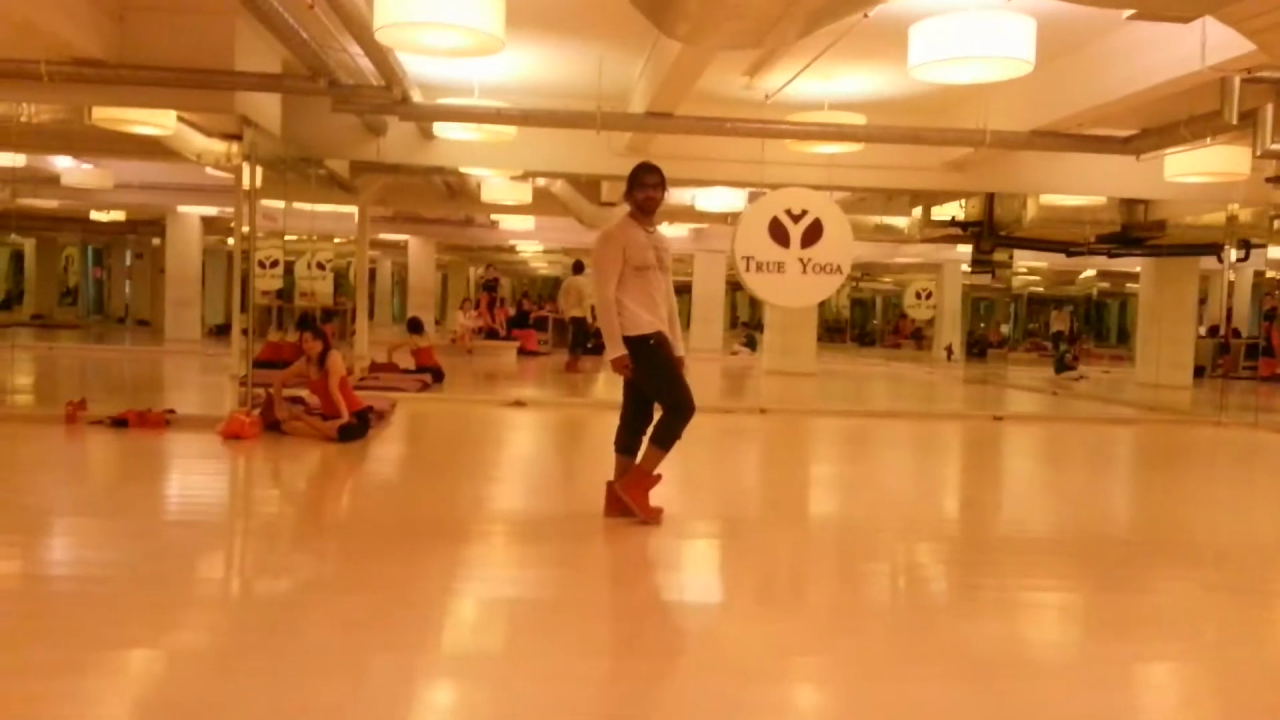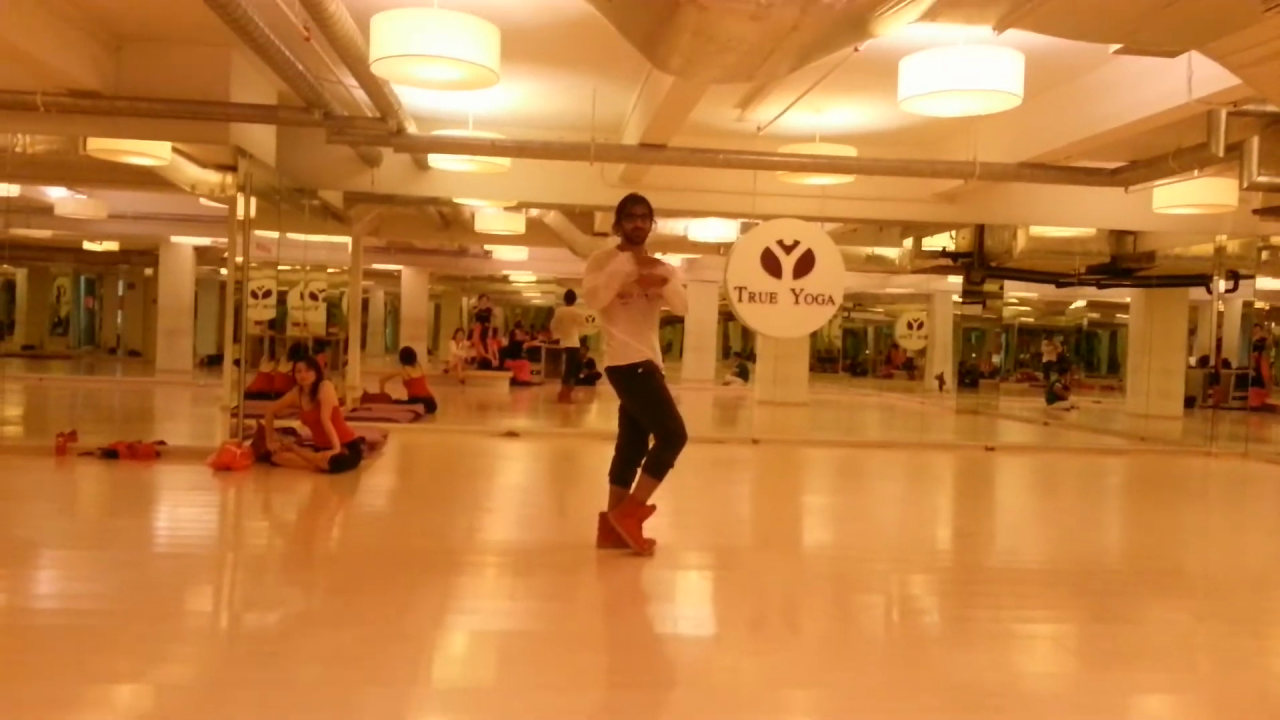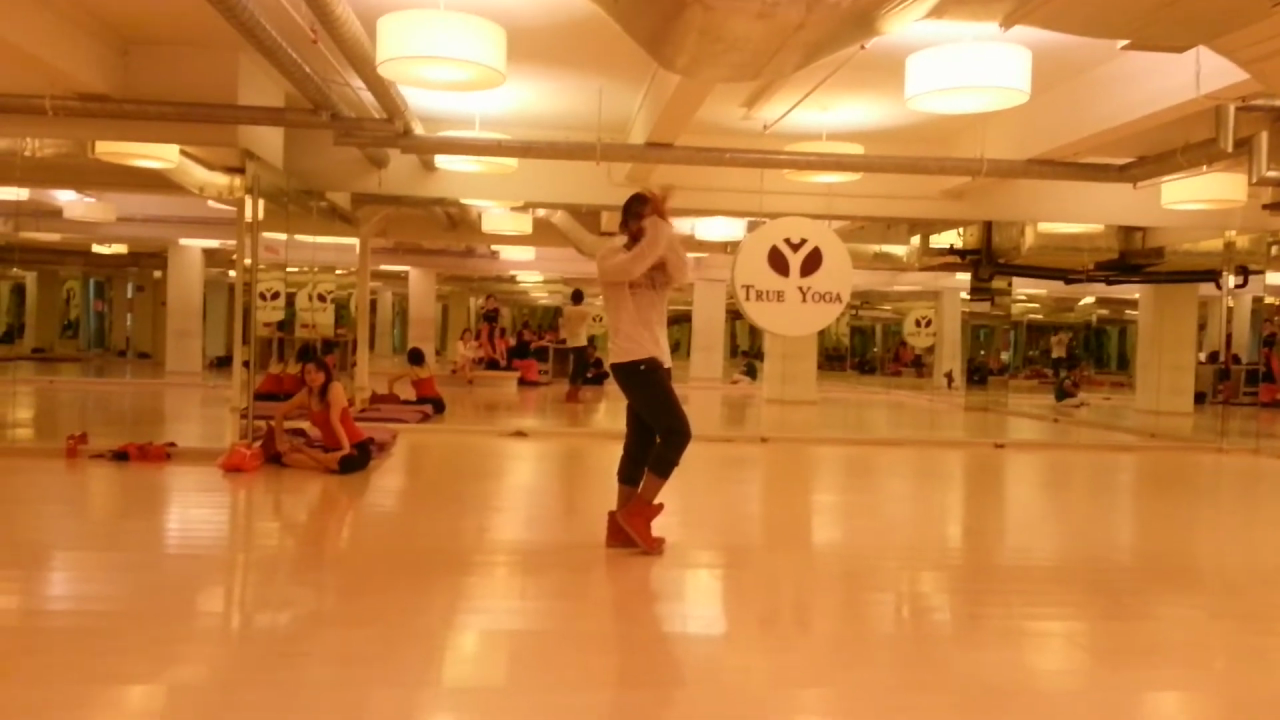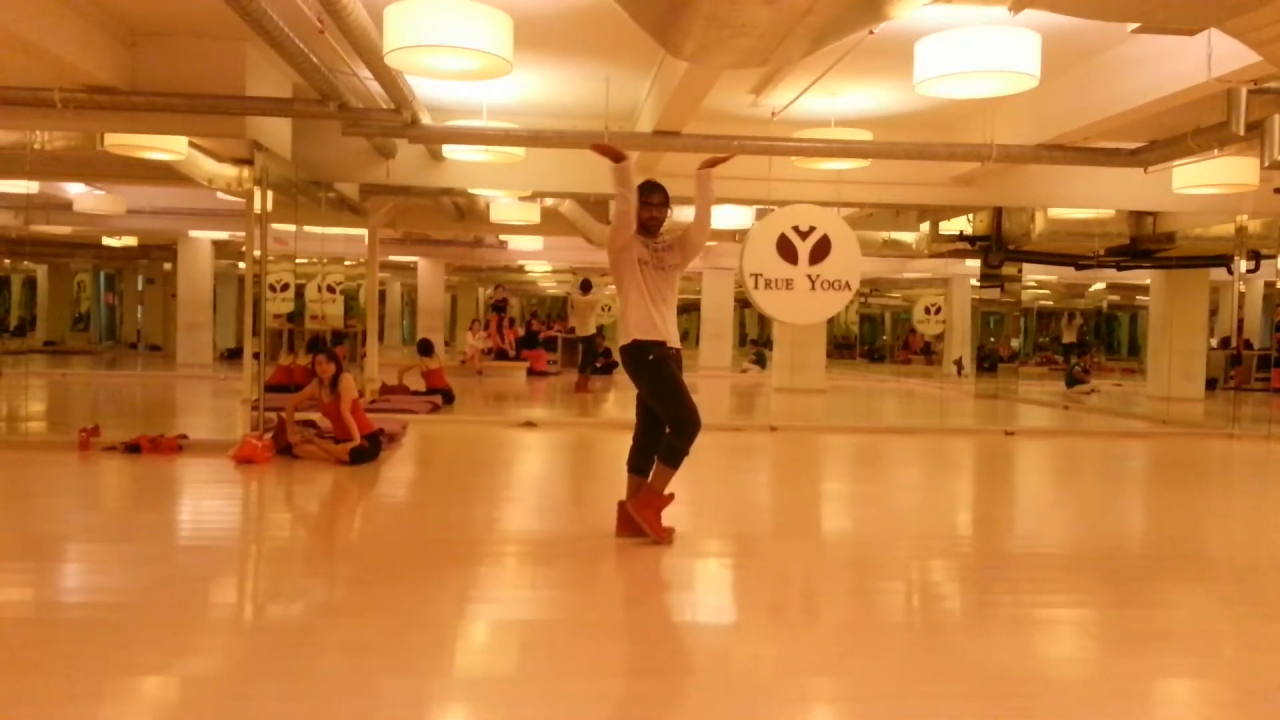
dt=0.7s
person 1, frame 1
left shoulder: (662, 242)
right shoulder: (615, 236)
right elbow: (604, 294)
left wrist: (677, 347)
right wrist: (615, 348)
left hip: (655, 337)
right hip: (636, 337)
left knee: (637, 415)
right knee: (680, 406)
left ankle: (620, 492)
right ankle: (636, 480)
person 1, frame 2
left shoulder: (661, 267)
right shoulder: (603, 262)
left elbow: (680, 306)
right elbow: (595, 297)
left wrist: (667, 283)
right wrist: (627, 264)
left hip: (648, 363)
right hip: (627, 363)
left knee: (633, 445)
right knee: (672, 434)
left ankle: (612, 525)
right ankle: (630, 511)
person 1, frame 3
left shoulder: (664, 263)
right shoulder: (611, 257)
left elbow: (678, 274)
right elbow: (634, 266)
left wrist: (659, 225)
right wrist: (653, 222)
left hip: (655, 360)
right hip: (631, 361)
left knee: (640, 443)
right knee: (677, 432)
left ankle: (622, 522)
right ankle: (638, 511)
person 1, frame 4
left shoulder: (676, 249)
right shoulder: (623, 245)
left elbow: (703, 225)
right elbow: (623, 218)
left wrist: (704, 177)
right wrist: (622, 167)
left hip: (669, 348)
right hip: (640, 346)
left knee: (650, 432)
right knee: (686, 421)
left ankle: (632, 512)
right ankle: (648, 500)
